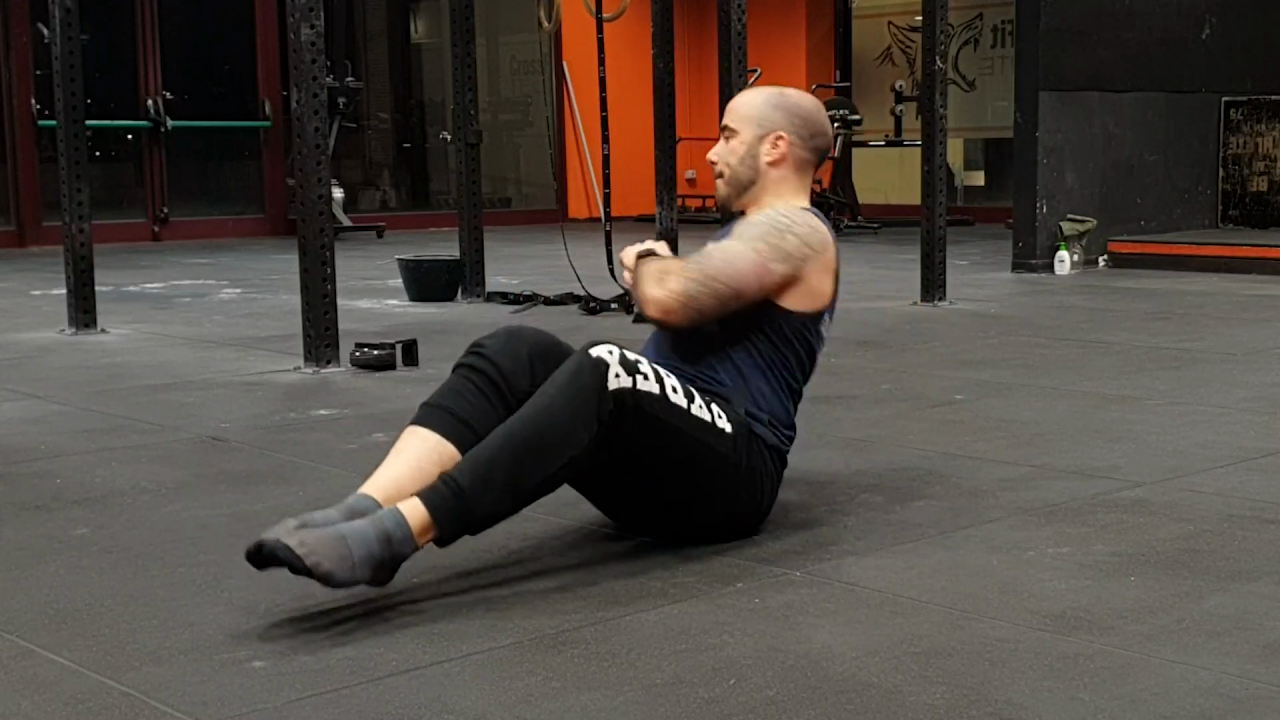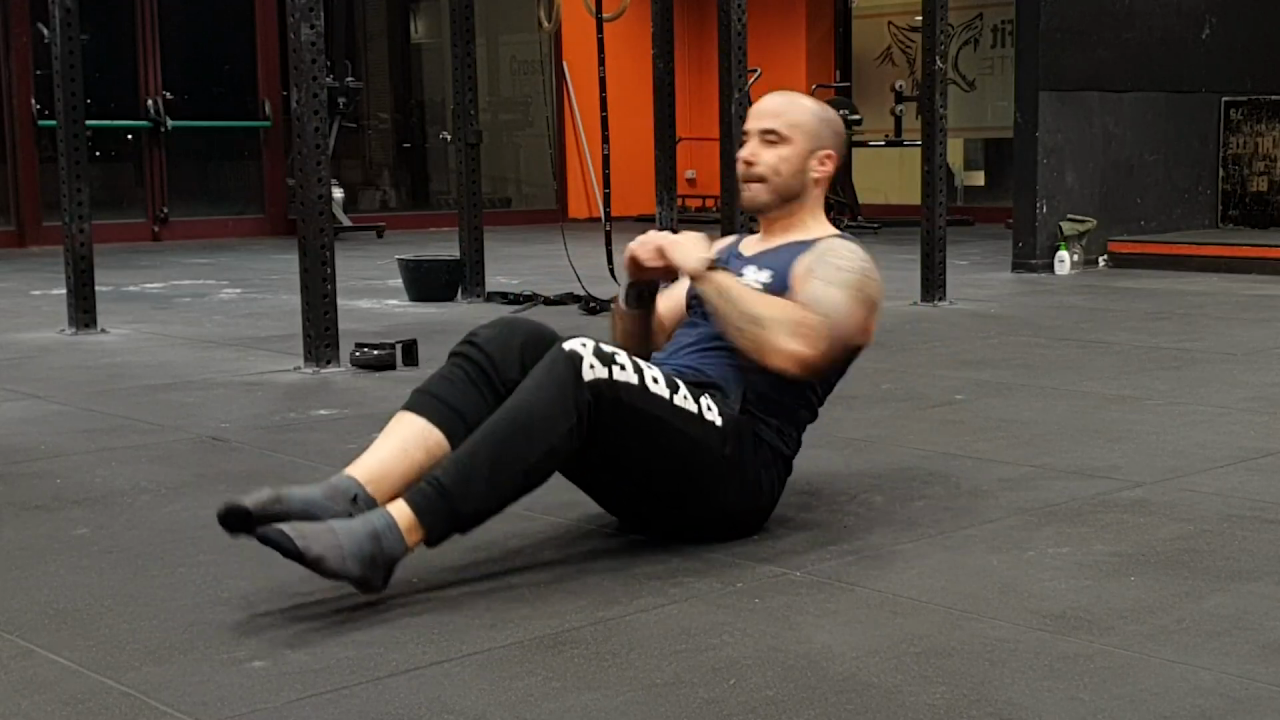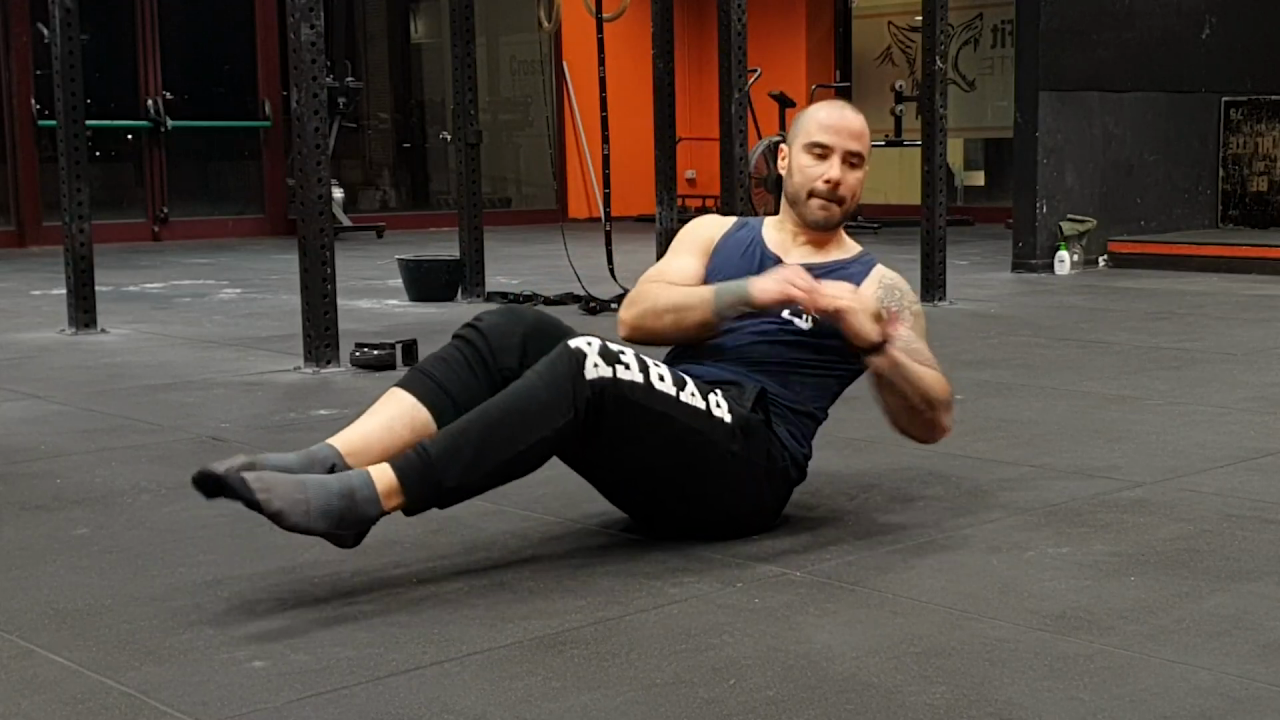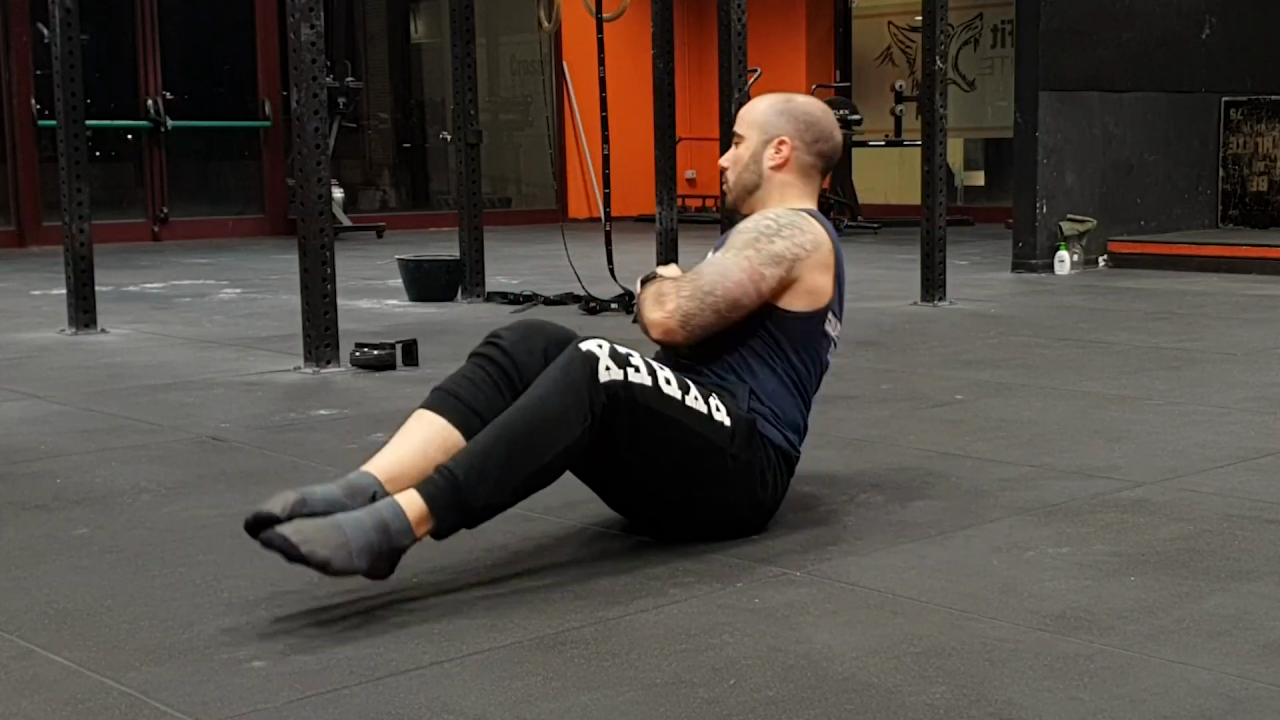
dt=0.5s
person 1, frame 1
left shoulder: (792, 231)
right shoulder: (756, 233)
left elbow: (664, 298)
left wrist: (649, 259)
right wrist: (653, 268)
left hip: (727, 469)
right hip: (645, 450)
left knee: (606, 371)
right knee: (516, 353)
left ankle: (395, 533)
right ankle: (362, 511)
person 1, frame 2
left shoulder: (838, 267)
right shoulder: (729, 248)
left elbow: (789, 350)
right elbow: (642, 345)
left wrist: (705, 270)
right wrist: (646, 277)
left hip: (732, 468)
right hip: (648, 449)
left knee: (583, 366)
right knee: (509, 344)
left ankle: (385, 535)
right ankle: (346, 495)
person 1, frame 3
left shoulder: (878, 287)
right shoulder: (717, 235)
left elbow: (931, 420)
right elbow: (637, 320)
left wrist: (872, 337)
right wrist: (752, 294)
left hip: (743, 465)
right hip: (659, 444)
left knee: (589, 367)
right knee: (515, 332)
left ankle: (363, 497)
right ankle: (328, 464)
person 1, frame 4
left shoulder: (785, 232)
right shoulder: (775, 238)
left elbow: (670, 321)
left wrist: (662, 284)
right wrist: (670, 292)
left hip: (736, 468)
right hip: (663, 451)
left knee: (597, 366)
right knee: (532, 346)
left ankle: (393, 526)
right ankle: (363, 492)
